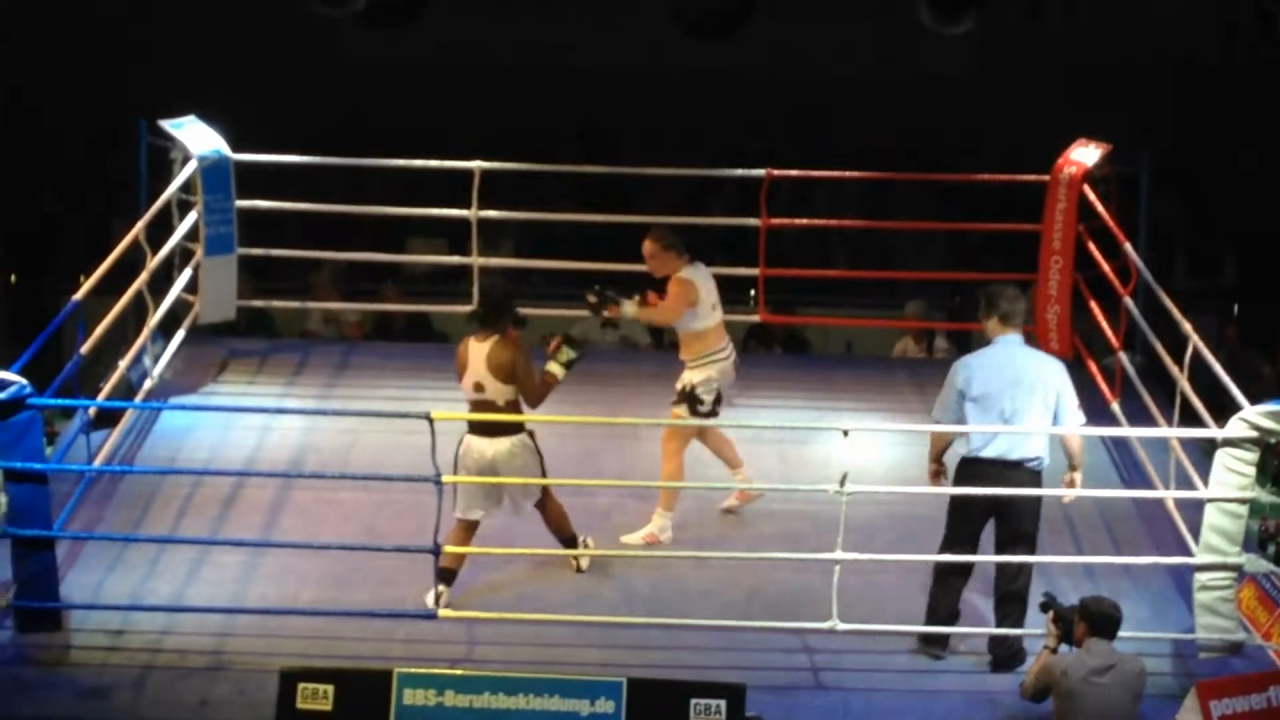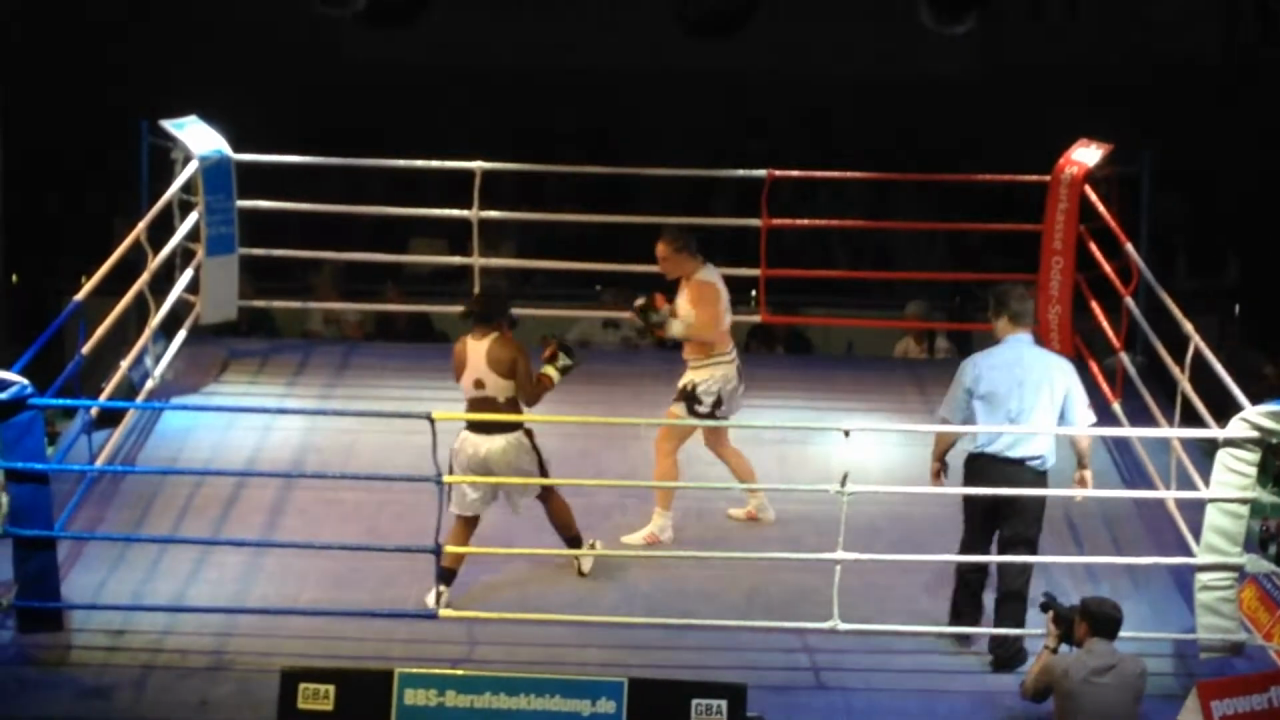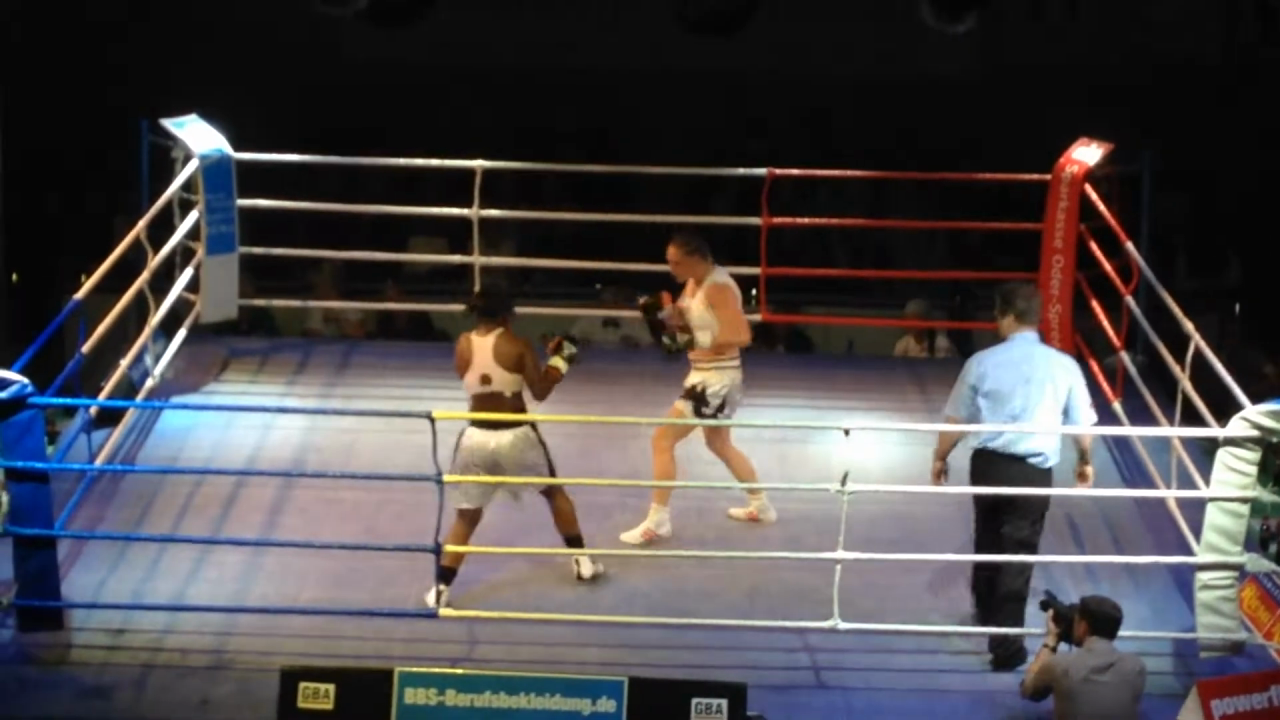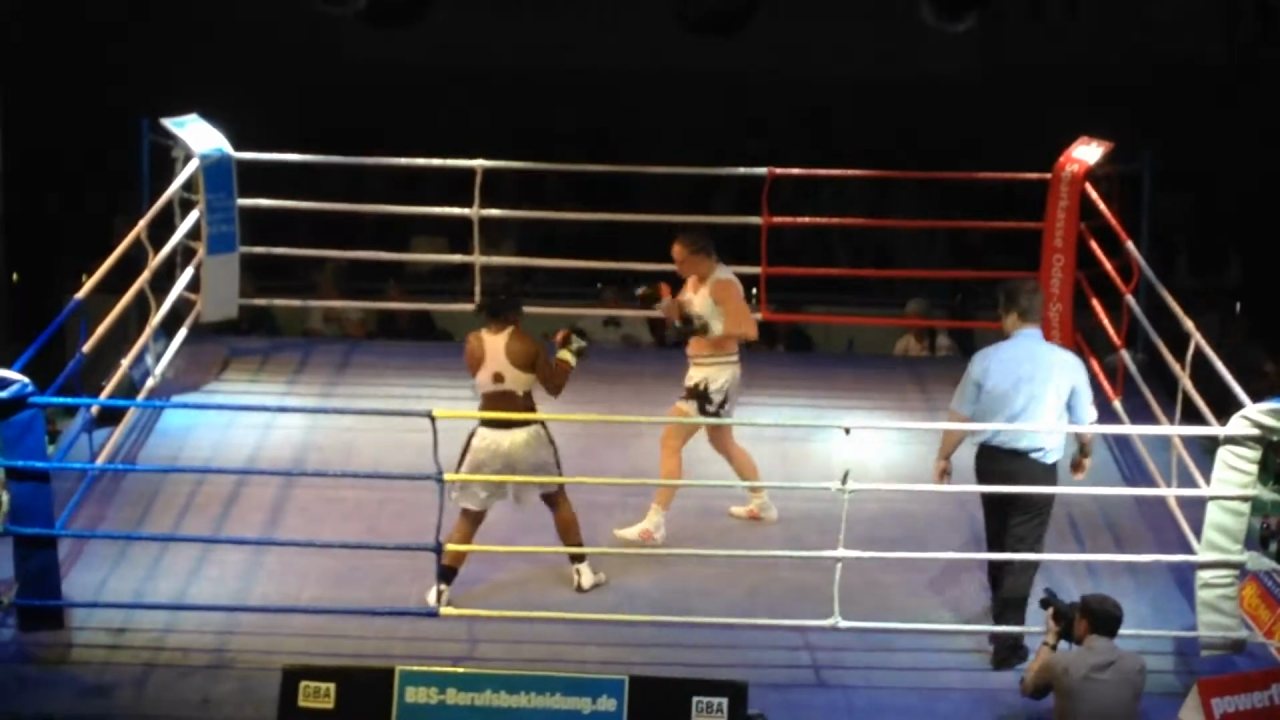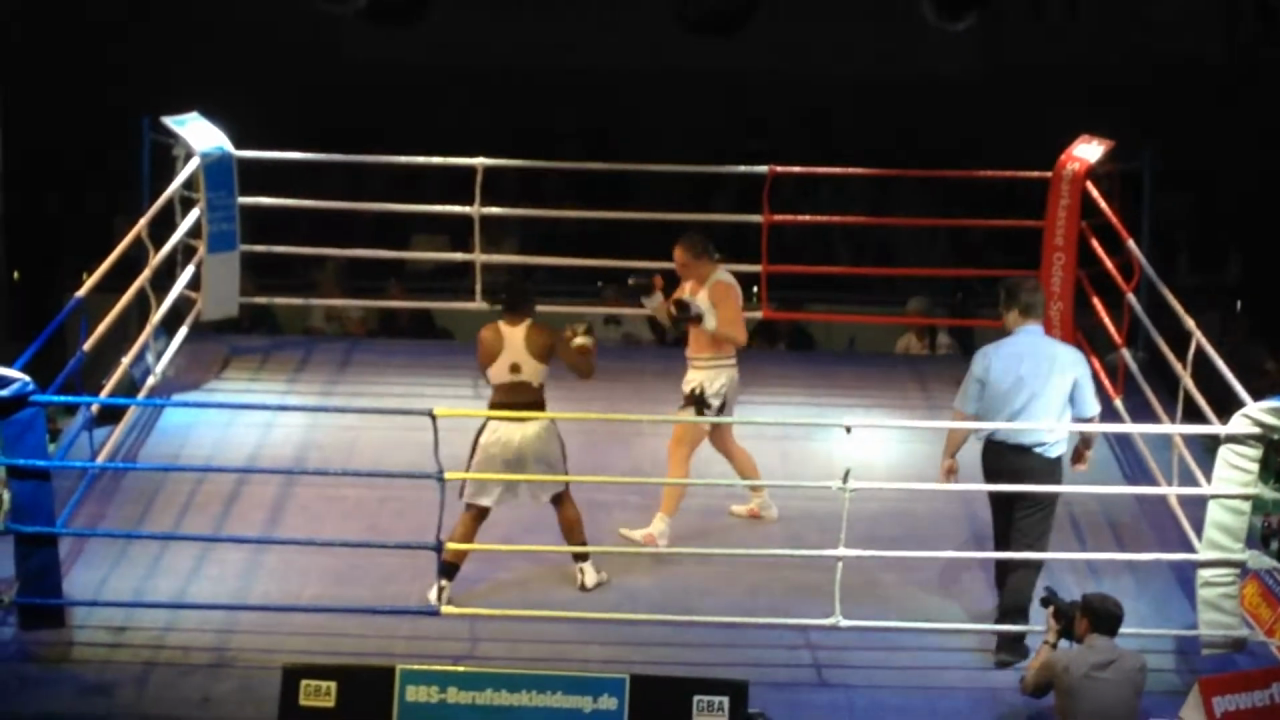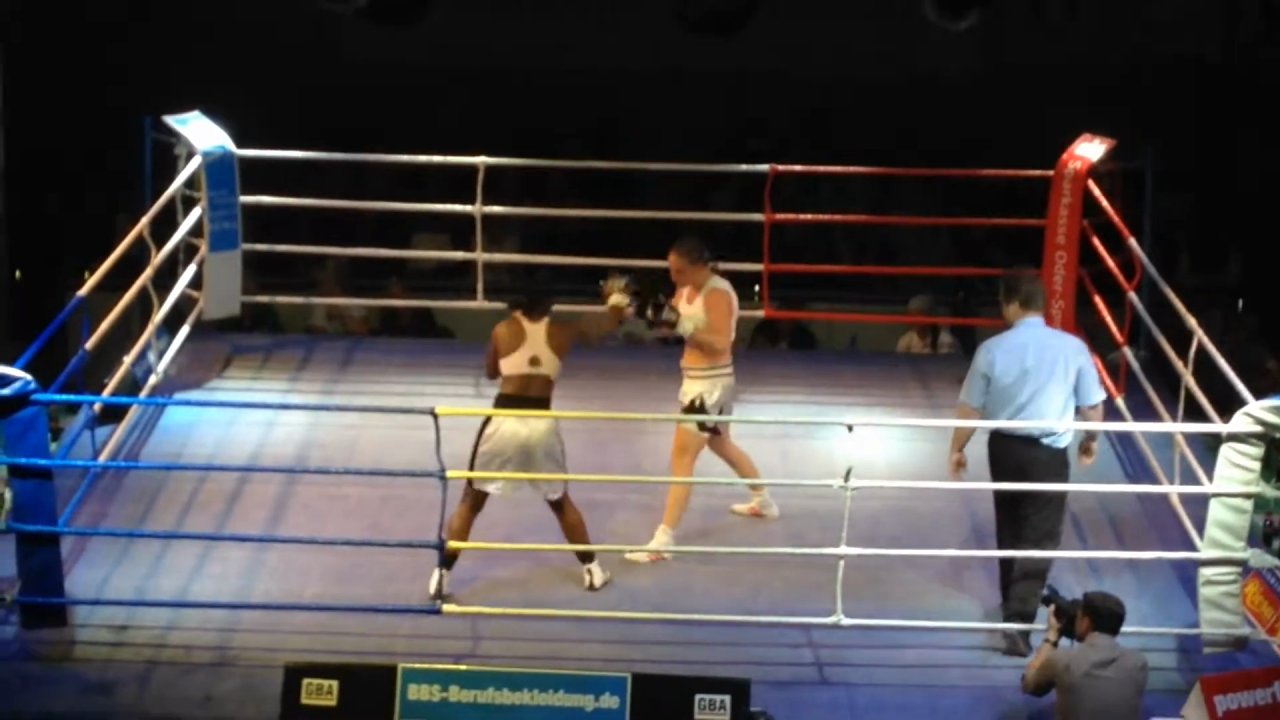
dt=0.1s
person 1, frame 1
left shoulder: (967, 366)
right shoulder: (1050, 367)
left elbow: (945, 425)
right elbow: (1070, 431)
left wrist: (935, 460)
right wrist: (1074, 468)
left hip: (976, 472)
right hip: (1023, 477)
left knee: (956, 553)
right knee: (1015, 562)
left ankle: (937, 635)
right ankle: (1005, 649)
person 1, frame 2
left shoulder: (976, 364)
right shoulder: (1059, 367)
left elbow: (951, 423)
right elbow: (1080, 430)
left wrist: (938, 458)
right wrist: (1084, 466)
left hip: (982, 469)
right hip: (1029, 476)
left knee: (974, 548)
right knee: (1017, 561)
left ankle: (964, 623)
right ankle: (1006, 648)
person 1, frame 3
left shoulder: (982, 362)
right shoulder: (1064, 366)
left elbow: (956, 419)
right elbow: (1082, 429)
left wrist: (940, 457)
right wrist: (1085, 463)
left hip: (986, 465)
right hip: (1032, 472)
left knee: (988, 544)
right knee: (1018, 557)
left ankle: (986, 612)
right ankle: (1005, 646)
person 1, frame 4
left shoulder: (986, 358)
right shoulder: (1067, 363)
left elbow: (961, 417)
right elbow: (1084, 424)
left wrist: (943, 457)
right wrist: (1084, 455)
left hip: (992, 461)
right hip: (1037, 469)
left knee: (998, 542)
right knee: (1021, 554)
left ankle: (1002, 610)
right ankle: (1006, 644)
person 1, frame 5
left shoulder: (988, 356)
right shoulder: (1070, 357)
left elbow: (965, 414)
right elbow: (1087, 417)
left wrist: (949, 456)
right wrist: (1084, 447)
left hip: (997, 456)
right hip: (1041, 463)
left knee: (1005, 535)
right knee: (1027, 547)
left ankle: (1010, 609)
right ankle: (1009, 638)
person 1, frame 6
left shoulder: (991, 349)
right shoulder: (1073, 347)
left elbow: (971, 408)
right elbow: (1092, 407)
left wrist: (957, 449)
right wrist: (1090, 440)
left hip: (1003, 448)
right hip: (1048, 454)
left knee: (1009, 530)
right knee: (1040, 539)
left ankle: (1013, 606)
right ankle: (1018, 621)
person 2, frame 1
left shoulder: (463, 349)
right shoulder: (512, 350)
right elbow: (532, 399)
right wrist: (558, 365)
left hip: (474, 444)
right hip: (513, 443)
left knee: (465, 523)
right knee: (544, 499)
left ankle: (440, 590)
right ankle: (577, 554)
person 2, frame 2
left shoulder: (460, 347)
right shoulder: (511, 347)
right elbow: (529, 398)
right wrist: (553, 368)
left hip: (472, 440)
right hip: (509, 440)
left knee: (464, 521)
right knee: (548, 493)
left ankle: (440, 590)
right ankle: (581, 555)
person 2, frame 3
left shoulder: (463, 343)
right shoulder: (516, 344)
right elbow: (540, 392)
right wrist: (560, 359)
left hip: (477, 437)
right hip: (517, 435)
left knee: (466, 517)
right knee: (555, 492)
left ankle: (440, 589)
right ankle: (581, 562)
person 2, frame 4
left shoulder: (472, 342)
right shoulder: (527, 342)
right elbow: (554, 388)
right wrist: (568, 353)
left hip: (488, 436)
right hip: (527, 434)
left knee: (469, 517)
right knee: (557, 499)
left ankle: (441, 588)
right ankle: (582, 571)
person 2, frame 5
left shoulder: (487, 335)
right shoulder: (545, 335)
right elbow: (586, 370)
right wrist: (582, 339)
left hip: (498, 430)
right hip: (537, 429)
left knee: (474, 513)
right knee: (561, 499)
left ankle: (443, 585)
right ankle: (586, 570)
person 2, frame 6
left shoulder: (503, 329)
right shoulder: (563, 331)
right elbow: (610, 324)
right wrist: (617, 294)
left hip: (504, 422)
right hip: (542, 425)
left knee: (471, 500)
right knee: (560, 502)
left ankle: (443, 574)
right ankle: (592, 570)
person 3, frame 1
left shoulder: (684, 282)
right shoulder: (693, 270)
left elbow: (664, 317)
right elbow: (664, 314)
left wrist: (617, 306)
right wrist: (647, 305)
left hip: (706, 370)
right hip: (719, 359)
left knee: (672, 445)
right knee: (705, 430)
left ankle: (661, 527)
right ankle: (746, 485)
person 3, frame 2
left shoulder: (703, 285)
right shoulder: (691, 279)
left elbow: (709, 333)
right elbow: (682, 318)
left wrist: (668, 327)
right wrist: (659, 310)
left hip: (709, 375)
right hip: (722, 369)
left knee: (665, 445)
right knee: (717, 443)
left ankle: (660, 526)
right ankle: (759, 505)
person 3, frame 3
left shoulder: (719, 287)
right shoulder: (694, 282)
left elbow: (741, 336)
right elbow: (681, 322)
left wrist: (696, 340)
right wrist: (662, 310)
left hip: (715, 378)
right hip: (710, 374)
left knee: (662, 441)
right knee: (718, 444)
left ankle: (657, 522)
right ankle: (761, 506)
person 3, frame 4
left shoulder: (723, 283)
right shoulder: (695, 279)
left elbow: (749, 330)
right elbow: (679, 315)
left wrist: (708, 326)
right wrist: (662, 301)
left hip: (715, 373)
right hip: (707, 371)
left knee: (670, 443)
right knee: (723, 441)
left ankle: (653, 524)
right ankle: (762, 504)
person 3, frame 5
left shoulder: (723, 286)
right shoulder: (691, 281)
left elbow: (738, 337)
right elbow: (669, 318)
left wrist: (703, 318)
right wrist: (654, 297)
left hip: (712, 376)
right hip: (703, 373)
left knee: (679, 450)
right knee: (724, 441)
left ankle: (659, 530)
right ankle: (762, 504)
person 3, frame 6
left shoulder: (718, 293)
right shoulder: (688, 287)
left elbow: (719, 343)
right elbow: (675, 323)
left wrist: (681, 325)
right wrist: (660, 313)
left hip: (709, 383)
right hip: (698, 380)
left knee: (681, 461)
right knee: (722, 446)
left ankle: (662, 542)
right ankle: (764, 502)
